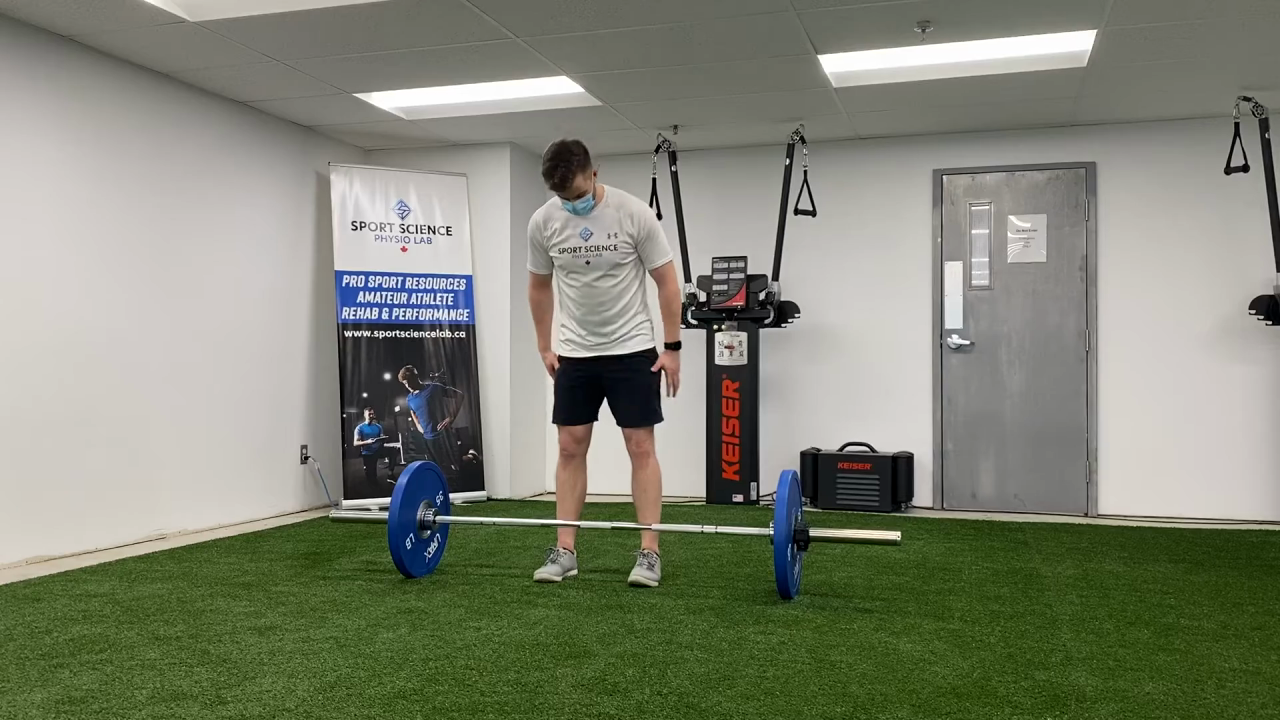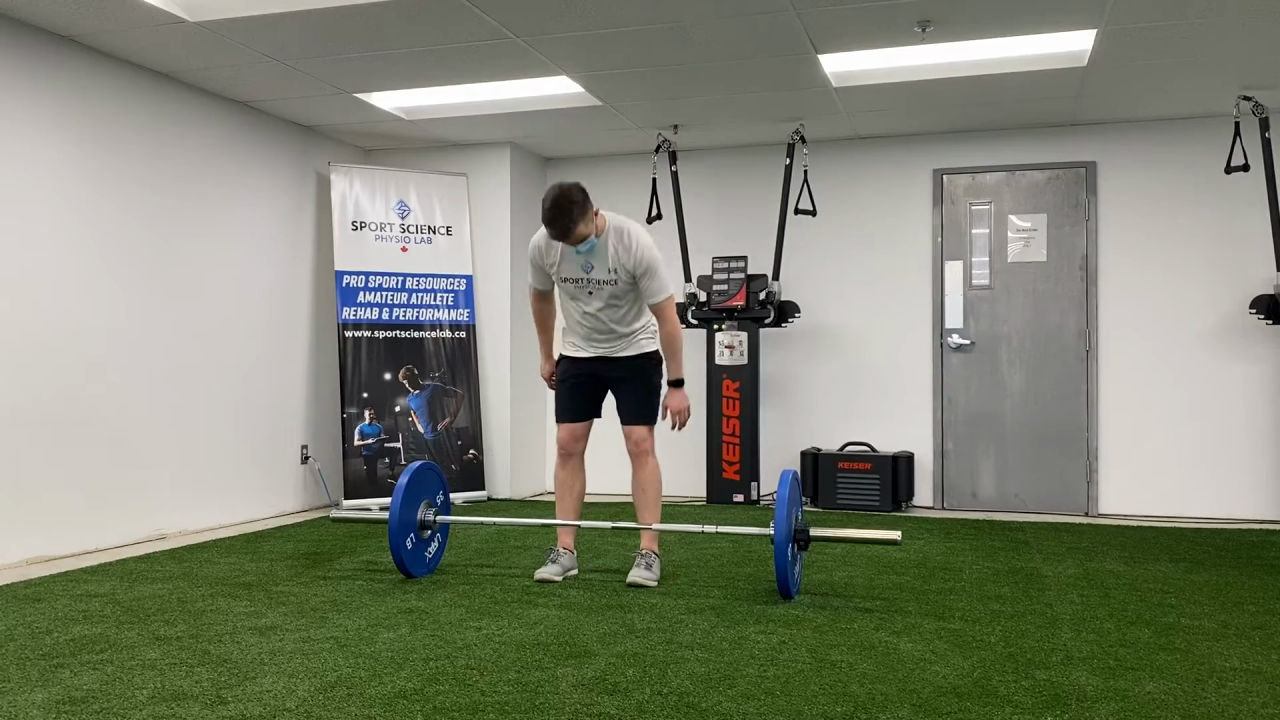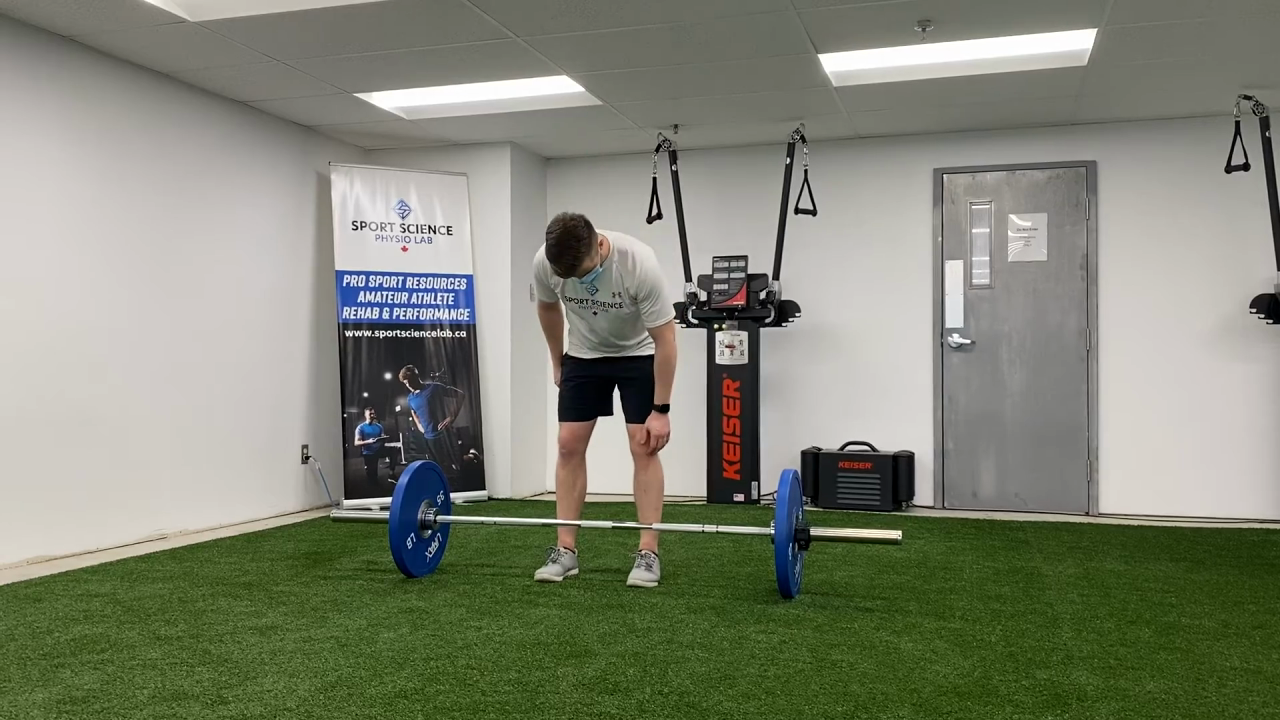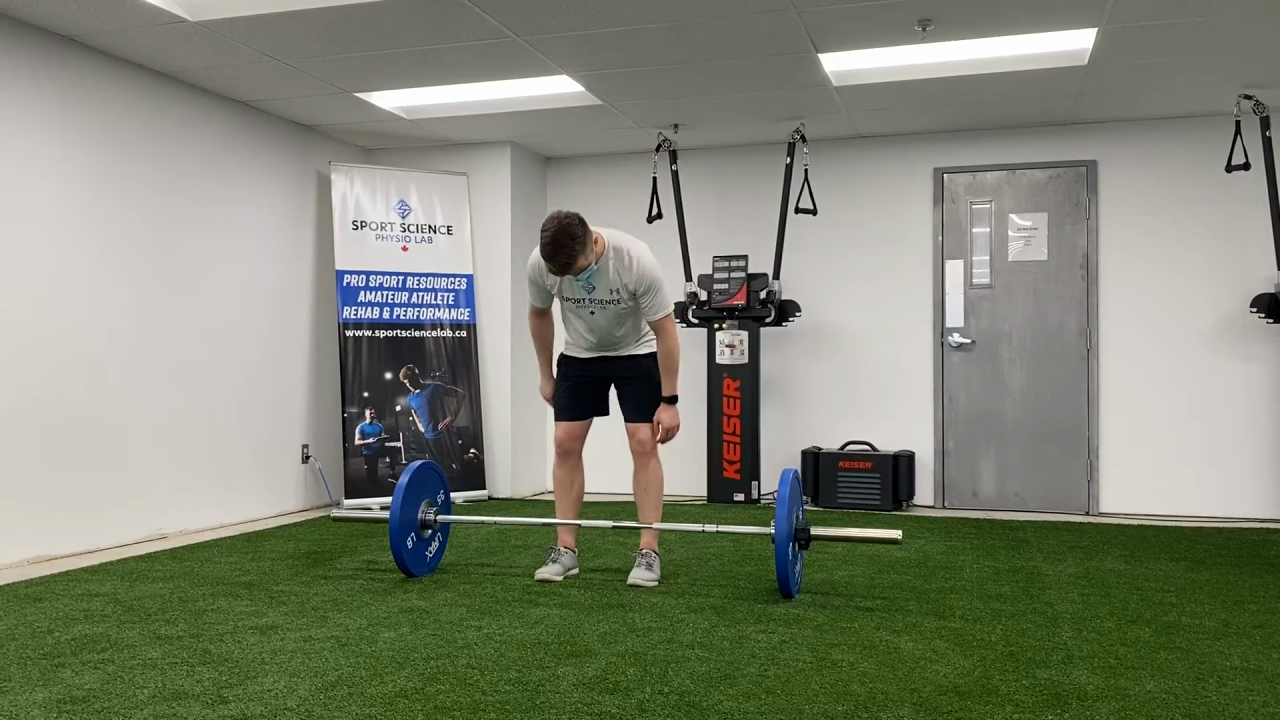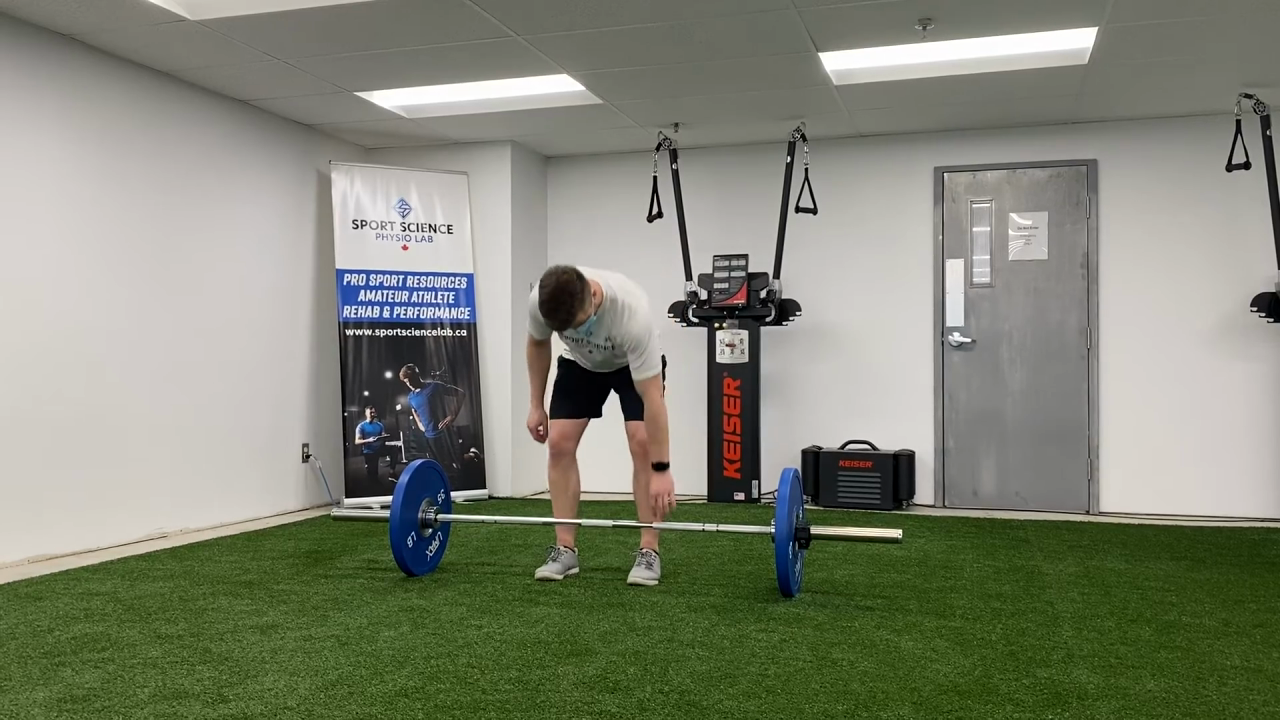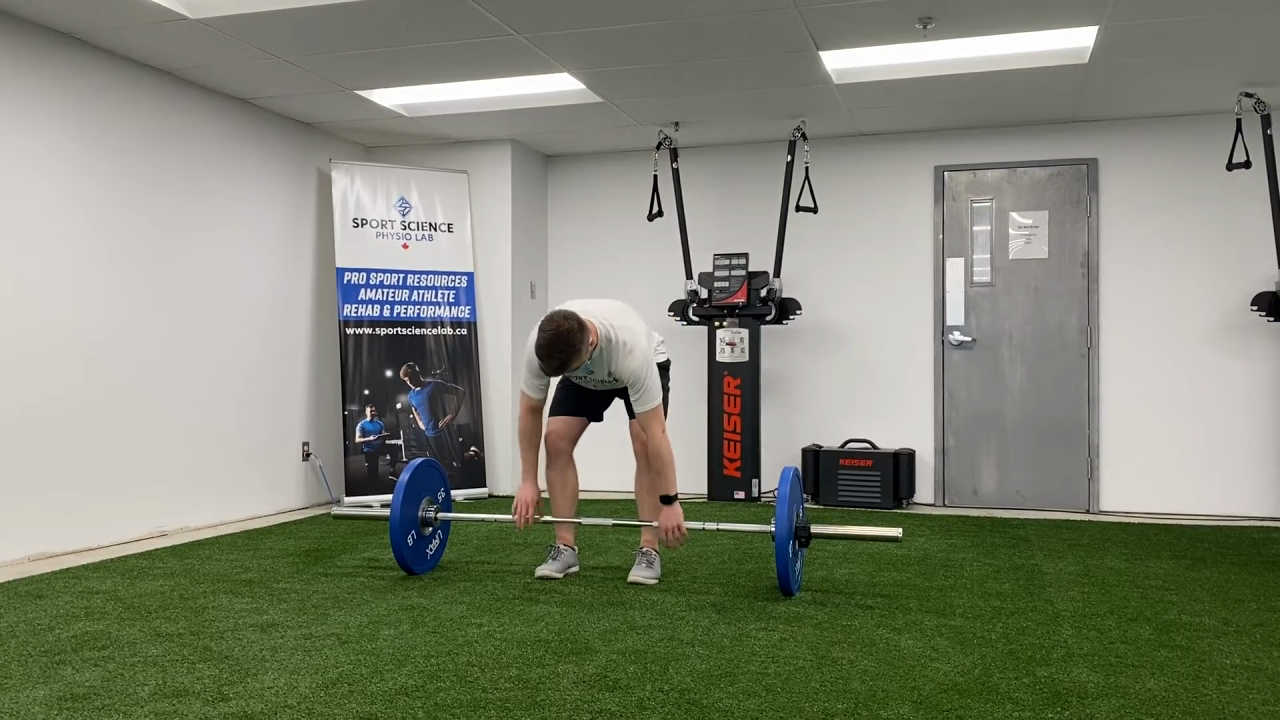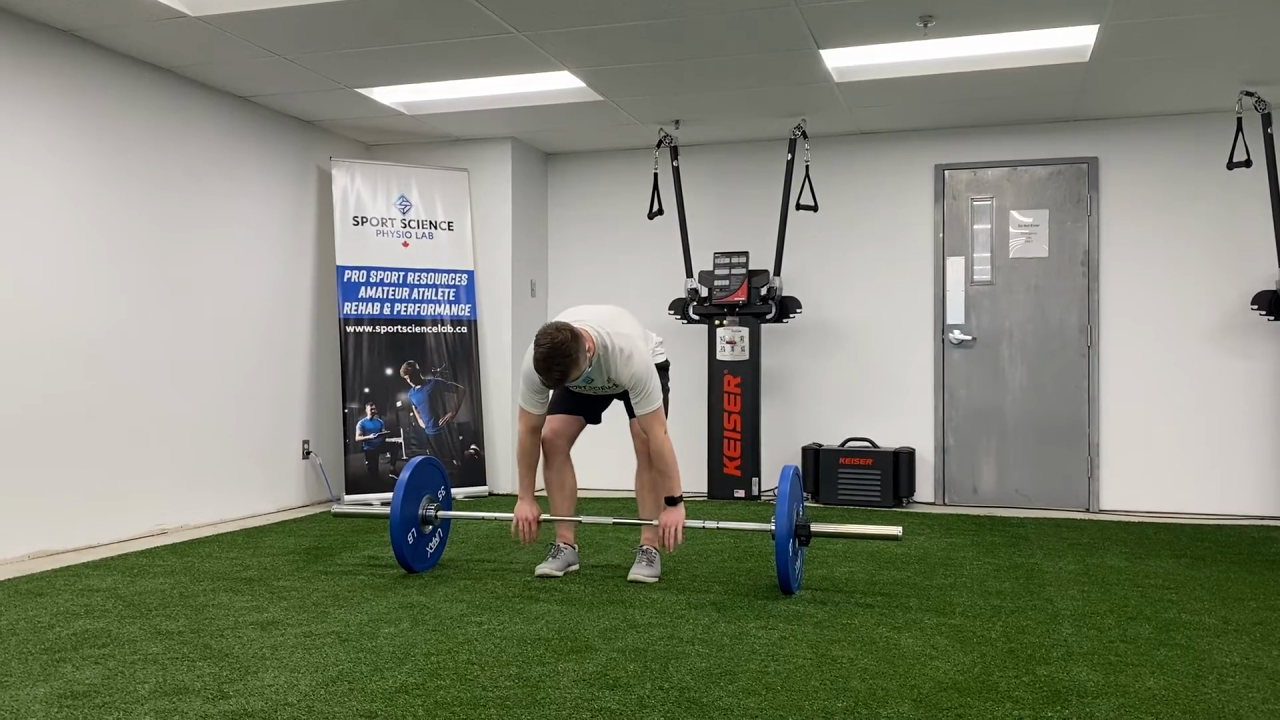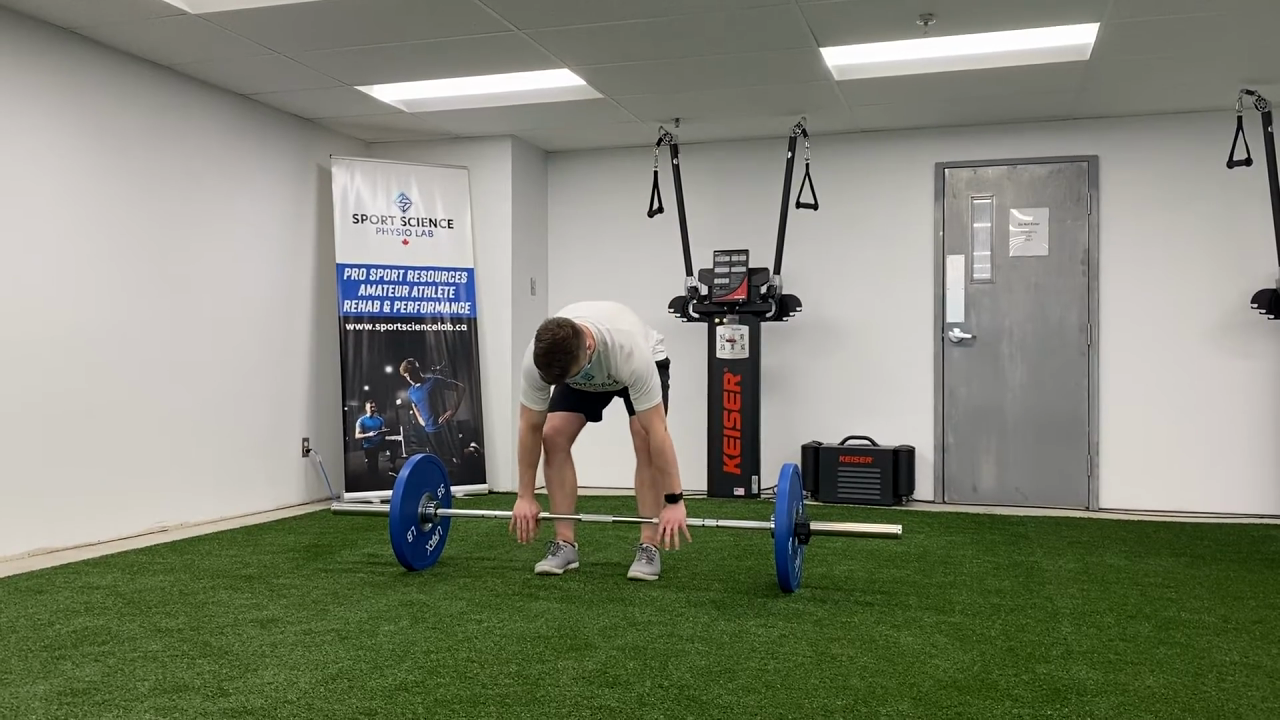
dt=0.3s
person 1, frame 1
left shoulder: (634, 214)
right shoulder: (542, 222)
left elbow: (667, 282)
right elbow: (539, 286)
left wrist: (671, 347)
right wrist: (544, 347)
left hip: (631, 352)
right hip: (574, 354)
left knee: (641, 447)
right knee: (570, 448)
left ankle: (649, 552)
right ankle: (565, 550)
person 1, frame 2
left shoulder: (635, 243)
right shoulder: (541, 245)
left elbow: (666, 317)
right elbow: (541, 297)
left wrist: (676, 383)
right wrist: (546, 355)
left hip: (635, 354)
right hip: (577, 355)
left knee: (640, 445)
right knee: (568, 445)
left ankle: (648, 552)
right ankle: (565, 550)
person 1, frame 3
left shoulder: (639, 264)
right shoulder: (544, 262)
left elbow: (665, 340)
right elbow: (548, 307)
left wrist: (660, 410)
right wrist: (557, 362)
left hip: (638, 355)
right hip: (584, 356)
left knee: (643, 448)
right knee: (569, 445)
left ankle: (648, 553)
right ankle: (565, 550)
person 1, frame 4
left shoulder: (636, 260)
right shoulder: (539, 263)
left elbow: (666, 333)
right elbow: (539, 314)
left wrist: (669, 401)
right wrist: (546, 374)
left hip: (638, 355)
right hip: (579, 357)
left knee: (644, 444)
right knee: (565, 444)
left ankle: (649, 551)
right ankle: (565, 550)
person 1, frame 5
left shoulder: (631, 311)
right shoulder: (540, 301)
left elbow: (651, 398)
right elbow: (537, 344)
left wrist: (662, 470)
right wrist: (536, 405)
left hip: (633, 365)
right hip: (580, 364)
left knee: (642, 442)
right knee: (560, 444)
left ankle: (649, 551)
right ankle: (565, 549)
person 1, frame 6
left shoulder: (632, 350)
right shoulder: (539, 346)
left elbow: (656, 432)
right elbow: (530, 411)
left wrist: (669, 503)
right wrist: (528, 481)
left hip: (649, 364)
right hip: (588, 378)
left knee: (643, 442)
right knee: (556, 440)
left ankle: (648, 550)
right ankle: (565, 547)
person 1, frame 7
left shoulder: (630, 355)
right shoulder: (539, 359)
left elbow: (658, 434)
right elbow: (529, 430)
left wrist: (674, 503)
right wrist: (525, 498)
left hip: (649, 364)
right hip: (583, 373)
left knee: (644, 440)
right knee: (552, 439)
left ankle: (649, 549)
right ankle: (565, 546)
person 1, frame 8
left shoulder: (630, 351)
right shoulder: (539, 357)
left elbow: (657, 431)
right elbow: (530, 428)
left wrist: (674, 501)
right wrist: (525, 496)
left hip: (648, 360)
right hip: (584, 370)
left knee: (644, 439)
right knee: (553, 436)
left ankle: (649, 546)
right ankle: (565, 543)
